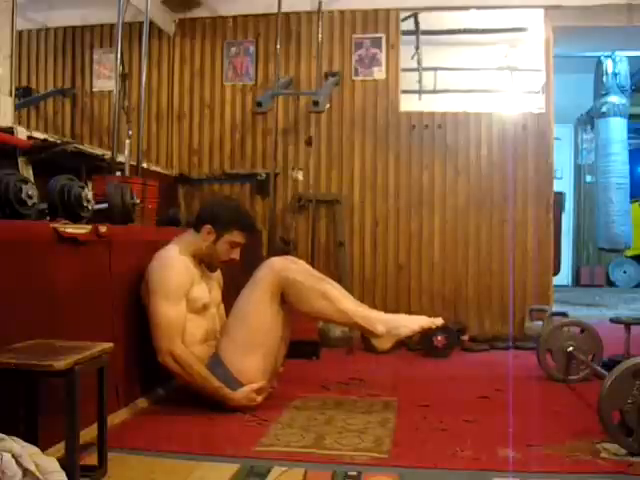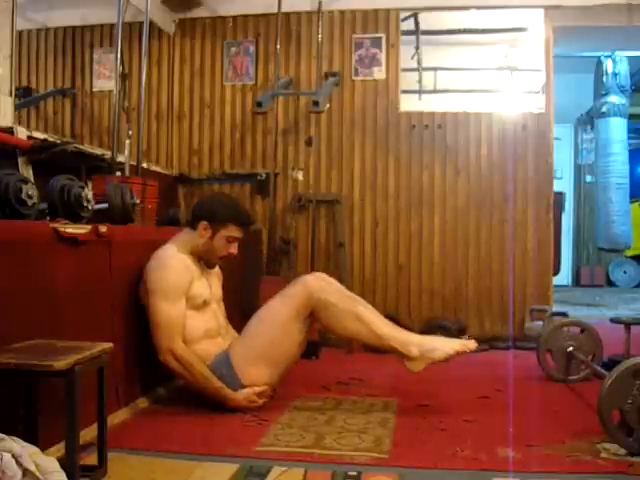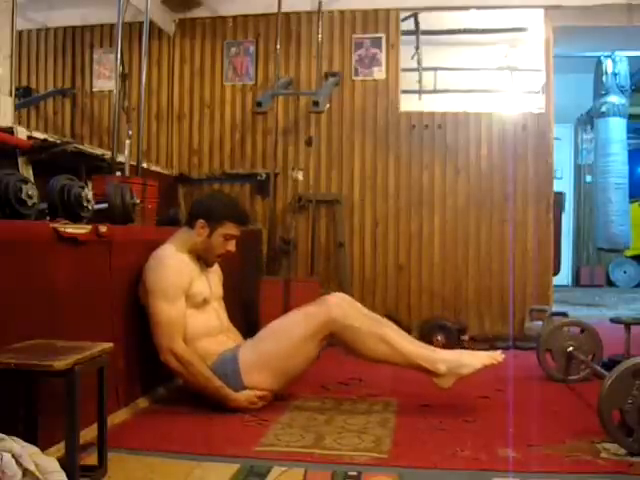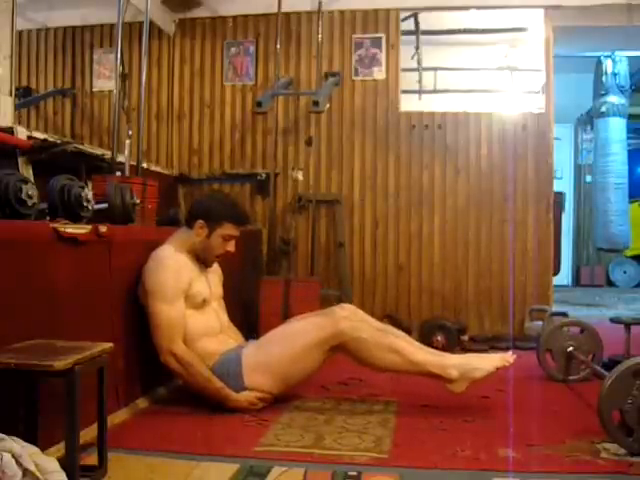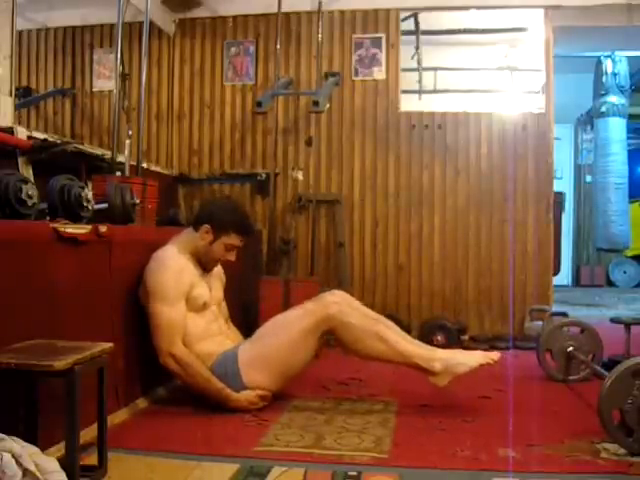
dt=0.4s
person 1, frame 1
left shoulder: (207, 266)
right shoulder: (170, 266)
right elbow: (168, 351)
left wrist: (264, 365)
right wrist: (228, 396)
left hip: (231, 367)
right hip: (223, 377)
left knee: (286, 272)
right knee: (277, 269)
left ankle: (377, 324)
right ankle: (379, 325)
person 1, frame 2
left shoulder: (207, 265)
right shoulder: (168, 266)
right elbow: (170, 350)
left wrist: (257, 355)
right wrist: (228, 396)
left hip: (233, 364)
right hip: (224, 376)
left knee: (315, 290)
right knee: (312, 287)
left ankle: (409, 345)
right ankle: (413, 347)
person 1, frame 3
left shoulder: (207, 265)
right shoulder: (167, 265)
right elbow: (171, 351)
left wrist: (257, 358)
right wrist: (228, 397)
left hip: (236, 362)
right hip: (225, 374)
left knee: (335, 305)
right knee: (332, 311)
left ankle: (437, 360)
right ankle: (439, 363)
person 1, frame 4
left shoulder: (207, 265)
right shoulder: (166, 266)
right elbow: (171, 351)
left wrist: (257, 357)
right wrist: (228, 397)
left hip: (238, 361)
right hip: (225, 375)
left knee: (343, 315)
right knee: (339, 325)
left ankle: (446, 365)
right ankle: (450, 368)
person 1, frame 5
left shoulder: (210, 266)
right shoulder: (168, 267)
right elbow: (170, 353)
left wrist: (257, 356)
right wrist: (229, 397)
left hip: (236, 363)
right hip: (225, 375)
left knee: (333, 302)
right knee: (329, 307)
left ankle: (431, 358)
right ankle: (435, 362)
